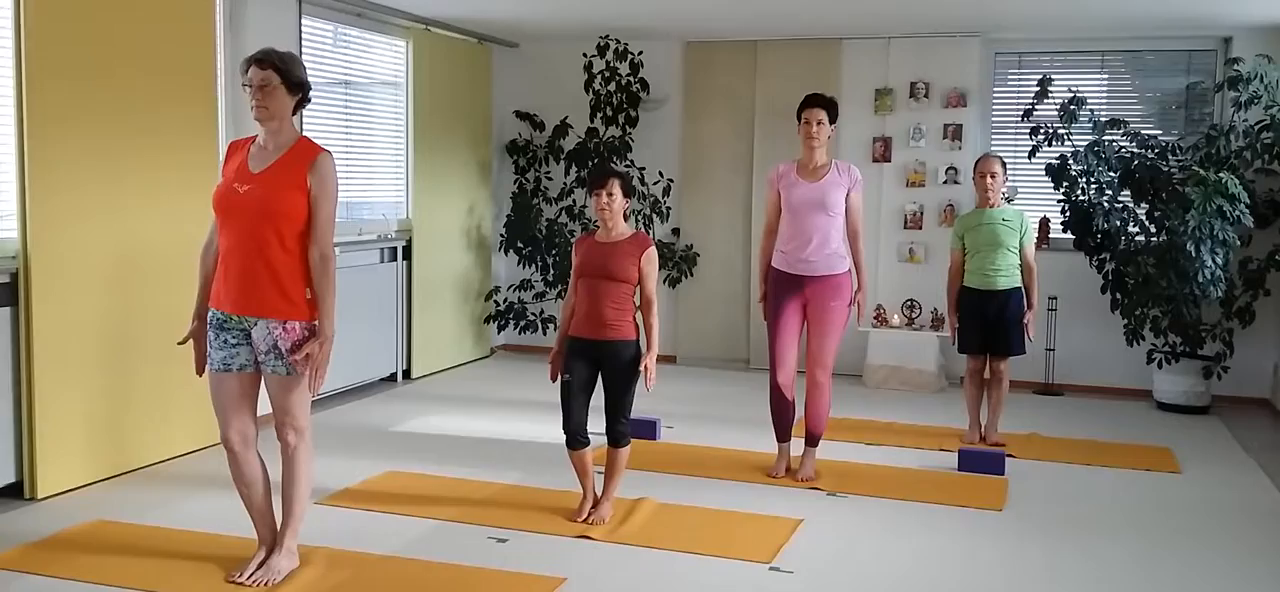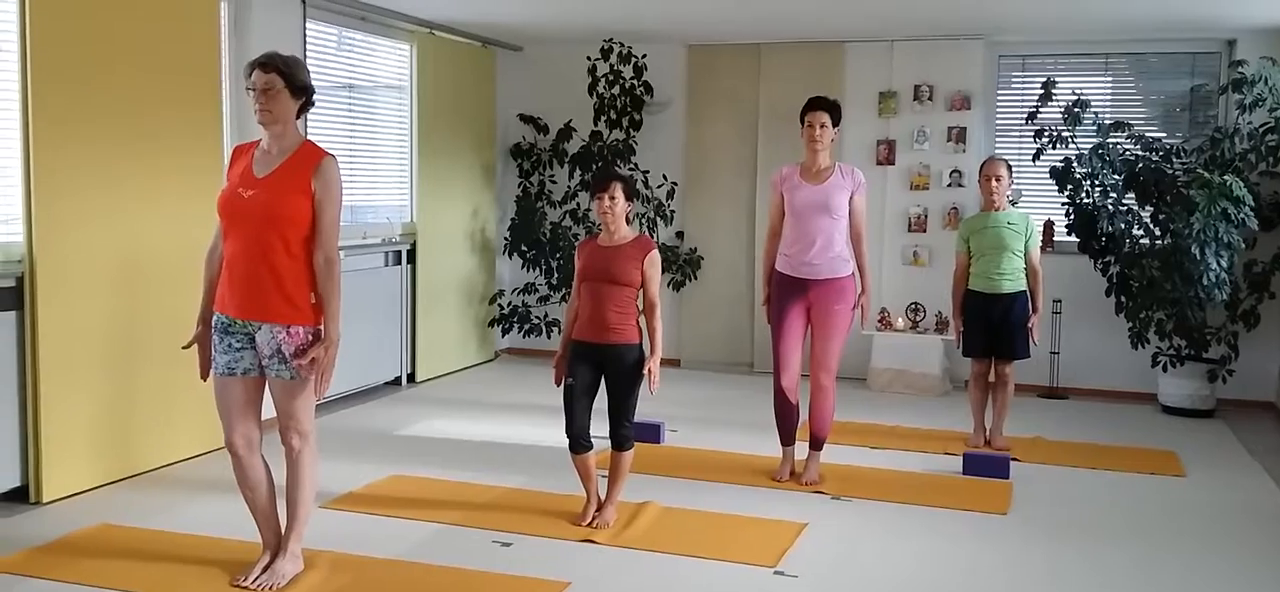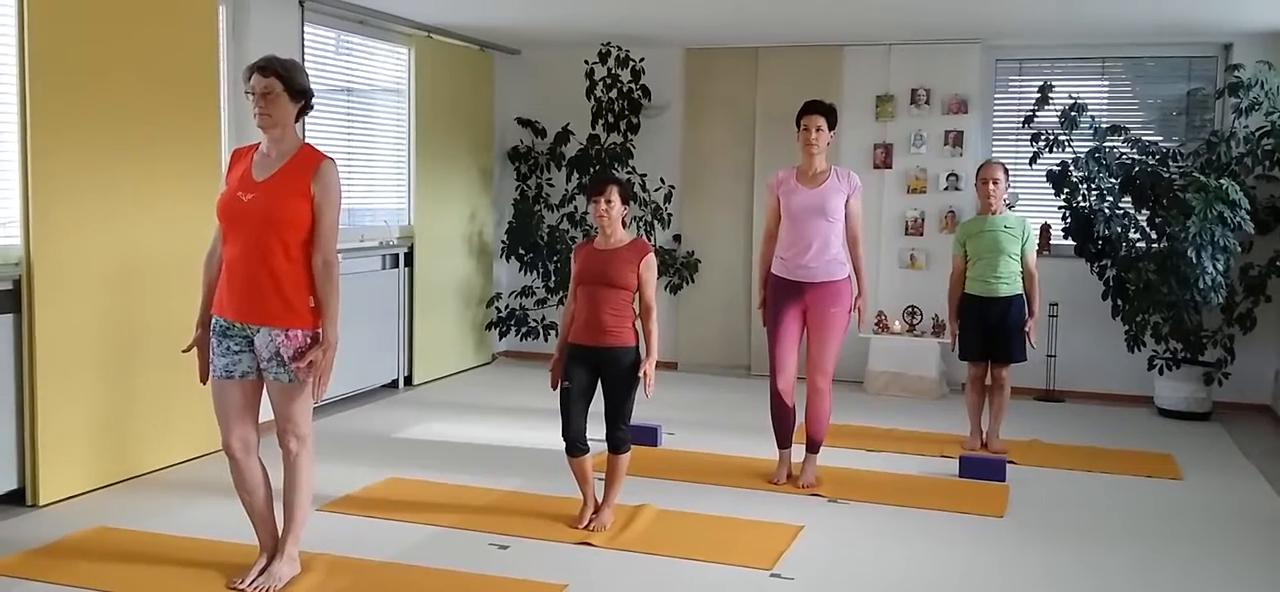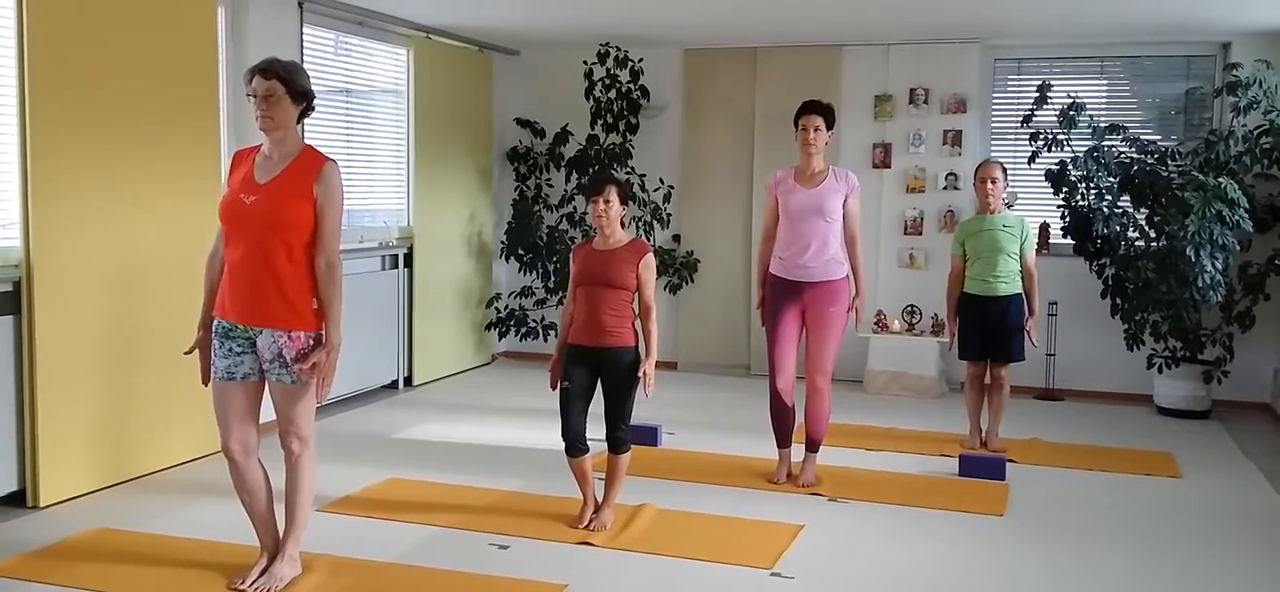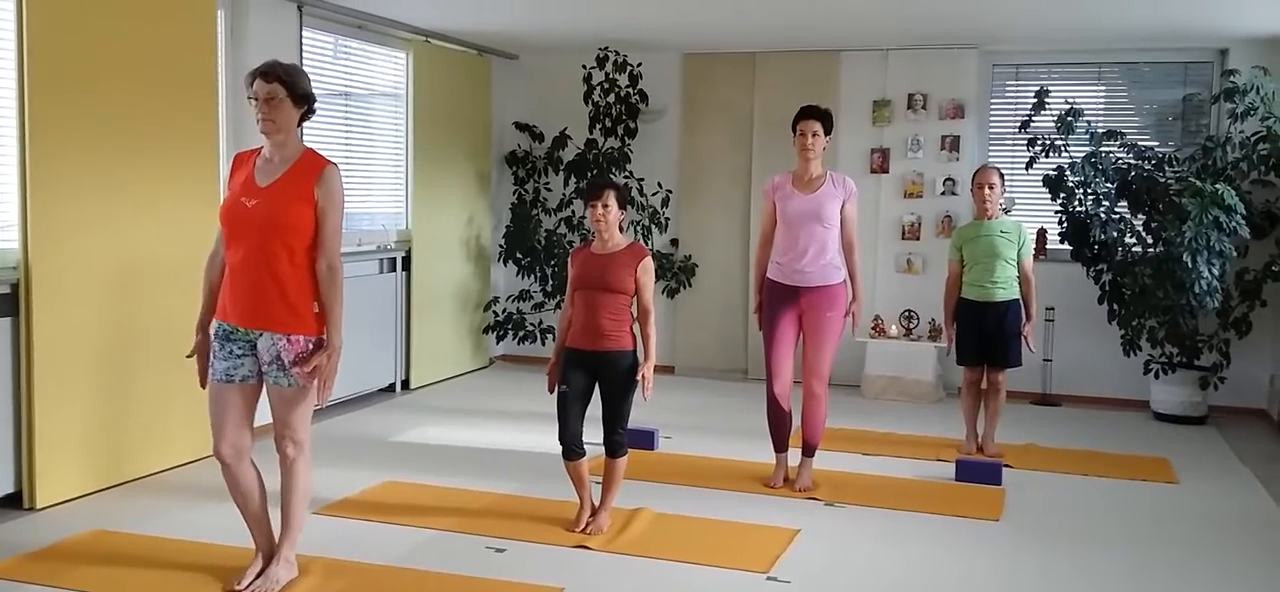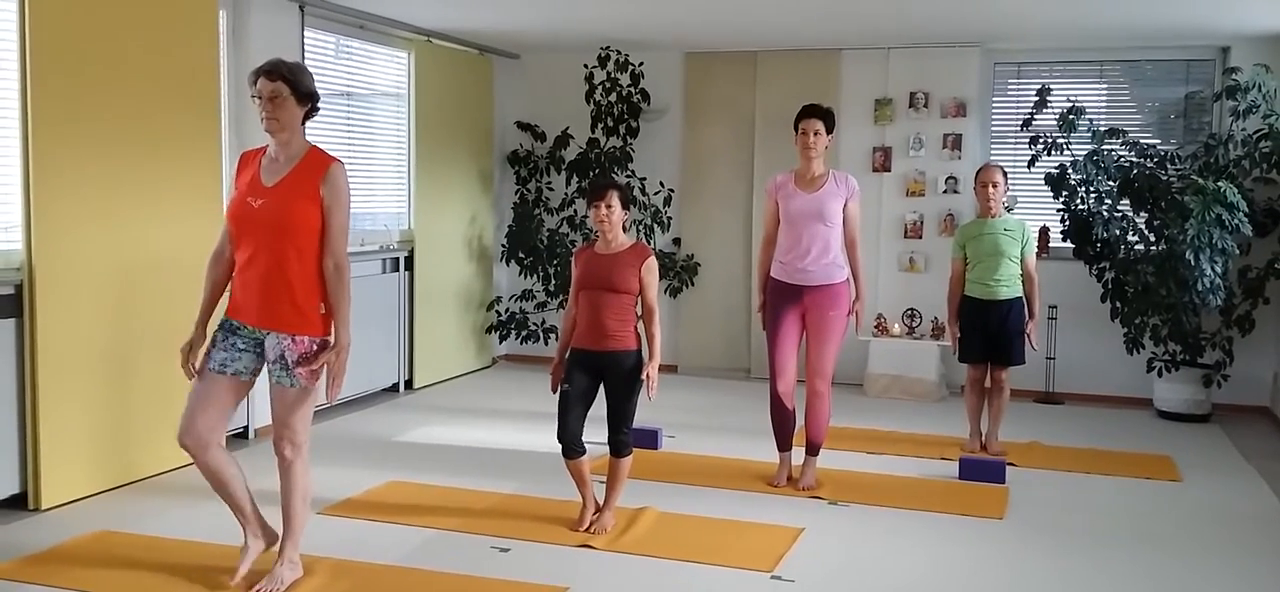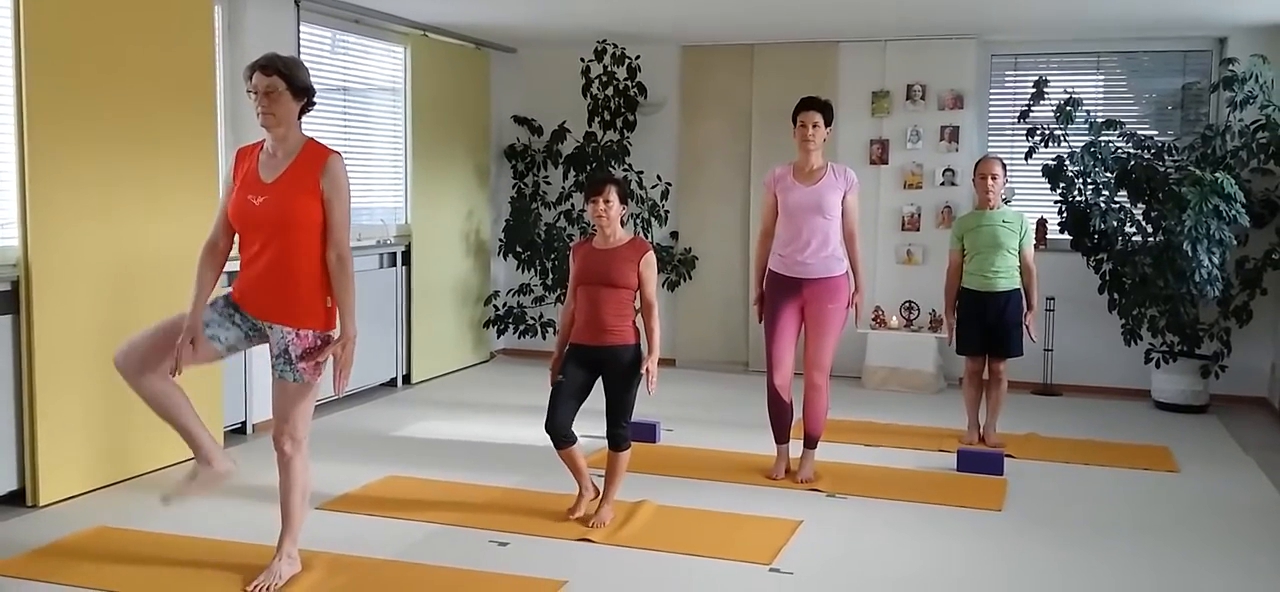
dt=0.3s
person 1, frame 1
left shoulder: (315, 162)
right shoulder: (234, 153)
left elbow: (321, 250)
right elbow: (215, 239)
left wrist: (326, 330)
right wrist: (199, 315)
left hip: (286, 318)
right hip: (228, 316)
left knee: (291, 433)
right knee: (234, 436)
left ankle: (287, 547)
right ankle: (265, 540)
person 1, frame 2
left shoulder: (319, 166)
right shoulder: (239, 158)
left elbow: (326, 255)
right elbow: (221, 244)
left wrist: (331, 334)
right wrist: (204, 319)
left hip: (290, 323)
right hip: (233, 321)
left knee: (296, 438)
right knee: (239, 441)
right ankle: (270, 544)
person 1, frame 3
left shoulder: (318, 169)
right shoulder: (237, 161)
left elbow: (325, 258)
right elbow: (219, 247)
left wrist: (329, 337)
right wrist: (202, 322)
left hip: (288, 326)
right hip: (231, 324)
left knee: (293, 440)
right knee: (235, 443)
right ankle: (267, 547)
person 1, frame 4
left shoulder: (320, 171)
right shoulder: (238, 162)
left elbow: (327, 260)
right elbow: (221, 249)
left wrist: (333, 338)
right wrist: (205, 324)
left hip: (292, 328)
right hip: (233, 325)
left knee: (295, 442)
right knee: (235, 444)
right ankle: (267, 548)
person 1, frame 5
left shoulder: (321, 174)
right shoulder: (239, 166)
left elbow: (329, 263)
right elbow: (220, 253)
left wrist: (334, 342)
right wrist: (202, 327)
left hip: (292, 331)
right hip: (234, 328)
left knee: (291, 445)
right knee: (228, 448)
right ankle: (263, 548)
person 1, frame 6
left shoulder: (327, 173)
right shoulder: (246, 164)
left elbow: (336, 262)
right elbow: (225, 251)
left wrist: (341, 339)
right wrist: (200, 325)
left hip: (298, 329)
right hip: (241, 323)
left knee: (289, 446)
right knee: (196, 436)
right ankle: (256, 531)
person 1, frame 7
left shoulder: (326, 165)
right shoulder: (243, 161)
left elbow: (339, 253)
right elbow: (217, 245)
left wrist: (348, 330)
right wrist: (193, 318)
left hip: (301, 319)
right hip: (245, 306)
left knee: (289, 438)
right knee: (133, 361)
right ankle: (210, 456)
person 2, frame 1
left shoulder: (847, 175)
right shoulder: (781, 174)
left elbow: (854, 233)
right elbow: (770, 231)
left wrist: (862, 284)
right wrist: (761, 281)
left hip: (831, 281)
right hip: (785, 279)
left knee: (819, 372)
right knee: (780, 371)
left ankle: (809, 454)
right ankle: (783, 451)
person 2, frame 2
left shoulder: (851, 178)
right shoulder: (784, 177)
left elbow: (858, 235)
right elbow: (774, 234)
left wrist: (865, 287)
right wrist: (765, 285)
left hip: (834, 284)
right hip: (789, 282)
left knee: (823, 376)
right knee: (785, 375)
left ankle: (814, 458)
right ankle: (787, 455)
person 2, frame 3
left shoulder: (846, 181)
right shoulder: (780, 181)
left elbow: (854, 238)
right elbow: (769, 237)
left wrist: (862, 289)
right wrist: (761, 287)
left hip: (831, 286)
right hip: (785, 285)
left knee: (820, 379)
right knee: (781, 377)
left ankle: (810, 461)
right ankle: (783, 458)
person 2, frame 4
left shoulder: (845, 181)
right shoulder: (779, 181)
left elbow: (852, 238)
right elbow: (768, 237)
left wrist: (860, 289)
right wrist: (760, 287)
left hip: (829, 286)
right hip: (784, 285)
left knee: (819, 378)
right knee: (780, 377)
left ankle: (810, 460)
right ankle: (783, 457)
person 2, frame 5
left shoulder: (842, 187)
right shoulder: (776, 186)
left elbow: (849, 243)
right elbow: (765, 241)
left wrist: (857, 294)
right wrist: (757, 292)
left hip: (826, 291)
right hip: (781, 290)
left knee: (816, 383)
right knee: (777, 382)
left ankle: (806, 465)
right ankle: (780, 462)
person 2, frame 6
left shoulder: (845, 185)
right shoulder: (779, 185)
left elbow: (852, 242)
right elbow: (768, 241)
left wrist: (860, 293)
right wrist: (761, 292)
left hip: (829, 290)
right hip: (784, 289)
left knee: (819, 382)
right knee: (781, 381)
left ankle: (810, 464)
right ankle: (784, 460)
person 2, frame 7
left shoulder: (843, 178)
right shoulder: (777, 178)
left elbow: (851, 234)
right elbow: (766, 233)
left wrist: (859, 285)
right wrist: (758, 285)
left hip: (828, 283)
right hip: (783, 282)
left knee: (817, 375)
right knee: (777, 375)
left ankle: (808, 456)
right ankle: (781, 453)
person 3, frame 1
left shoulder: (642, 246)
right shoulder: (582, 244)
left elbow: (649, 303)
right elbow: (572, 297)
left wrist: (652, 351)
right wrist: (559, 344)
left hip: (621, 346)
right hip: (580, 344)
left knee: (617, 425)
right knee: (572, 425)
left ankle: (607, 499)
right ankle: (588, 494)
person 3, frame 2
left shoulder: (645, 249)
right shoulder: (585, 248)
left elbow: (652, 306)
right elbow: (575, 301)
left wrist: (655, 354)
right wrist: (563, 349)
left hip: (624, 350)
right hip: (583, 348)
left knee: (621, 429)
right knee: (576, 429)
left ankle: (611, 502)
right ankle: (591, 498)
person 3, frame 3
left shoulder: (641, 253)
right shoulder: (581, 252)
left elbow: (648, 309)
right elbow: (571, 305)
left wrist: (651, 357)
right wrist: (559, 352)
left hip: (621, 352)
right hip: (580, 352)
left knee: (617, 432)
right knee: (572, 432)
left ankle: (608, 505)
right ankle: (588, 500)
person 3, frame 4
left shoulder: (640, 253)
right shoulder: (579, 252)
left elbow: (648, 309)
right elbow: (570, 305)
left wrist: (650, 357)
right wrist: (558, 352)
left hip: (621, 353)
right hip: (579, 352)
left knee: (618, 432)
right knee: (571, 432)
left ankle: (608, 505)
right ankle: (589, 500)
person 3, frame 5
left shoulder: (639, 257)
right shoulder: (578, 256)
left elbow: (646, 312)
right elbow: (568, 309)
left wrist: (649, 360)
right wrist: (556, 356)
left hip: (619, 357)
right hip: (578, 356)
left knee: (614, 435)
right knee: (568, 436)
left ankle: (605, 509)
right ankle: (585, 504)
person 3, frame 6
left shoulder: (642, 256)
right shoulder: (581, 256)
left elbow: (651, 312)
right elbow: (572, 309)
left wrist: (654, 359)
right wrist: (559, 356)
left hip: (623, 356)
right hip: (583, 355)
left knee: (619, 435)
right knee: (568, 434)
left ankle: (609, 509)
right ankle: (588, 503)
person 3, frame 7
left shoulder: (641, 251)
right shoulder: (579, 251)
left elbow: (650, 306)
right elbow: (571, 304)
left wrist: (653, 355)
right wrist: (559, 350)
left hip: (622, 351)
right hip: (581, 350)
left knee: (618, 429)
right knee: (556, 424)
left ankle: (607, 502)
right ankle: (586, 488)
person 4, frame 1
left shoulder: (1019, 219)
right shoulder: (963, 222)
left elbow: (1028, 265)
right elbow: (956, 269)
left wrist: (1031, 307)
right wrist: (952, 309)
left hip: (1008, 296)
right hip: (972, 296)
left knee: (999, 367)
right knee: (974, 365)
left ankle: (992, 427)
right ankle: (973, 425)
person 4, frame 2
left shoulder: (1024, 222)
right shoulder: (969, 225)
left elbow: (1034, 269)
right elbow: (961, 271)
left wrist: (1036, 310)
right wrist: (956, 313)
left hip: (1013, 300)
right hip: (977, 299)
left knee: (1004, 370)
right knee: (979, 369)
left ankle: (997, 430)
right ankle: (978, 429)
person 4, frame 3
left shoulder: (1021, 226)
right shoulder: (966, 228)
left elbow: (1030, 273)
right elbow: (957, 275)
left wrist: (1033, 314)
right wrist: (952, 316)
left hip: (1010, 303)
right hip: (974, 303)
left knee: (1001, 373)
right knee: (976, 372)
left ankle: (994, 434)
right ankle: (975, 432)
person 4, frame 4
left shoulder: (1020, 225)
right shoulder: (964, 228)
left elbow: (1029, 272)
right elbow: (956, 274)
left wrist: (1033, 313)
right wrist: (951, 315)
left hip: (1008, 302)
right hip: (973, 302)
left knee: (1000, 373)
right knee: (975, 371)
left ankle: (993, 432)
right ankle: (974, 431)
person 4, frame 5
left shoulder: (1017, 231)
right shoulder: (961, 234)
left elbow: (1027, 277)
right elbow: (953, 280)
left wrist: (1030, 318)
right wrist: (948, 321)
left hip: (1005, 308)
right hip: (970, 308)
left knee: (997, 378)
right knee: (971, 376)
left ankle: (989, 437)
right ankle: (970, 436)
person 4, frame 6
left shoulder: (1020, 229)
right shoulder: (964, 232)
left elbow: (1030, 275)
right elbow: (957, 278)
left wrist: (1033, 316)
right wrist: (952, 319)
left hip: (1009, 306)
right hip: (973, 306)
left knee: (1000, 376)
right knee: (975, 374)
left ankle: (993, 435)
right ankle: (974, 434)
person 4, frame 7
left shoulder: (1019, 221)
right shoulder: (962, 223)
left elbow: (1028, 267)
right elbow: (954, 269)
left wrist: (1031, 308)
right wrist: (949, 310)
left hip: (1007, 298)
right hip: (972, 298)
left knee: (998, 368)
right knee: (973, 367)
left ankle: (991, 427)
right ankle: (973, 426)
